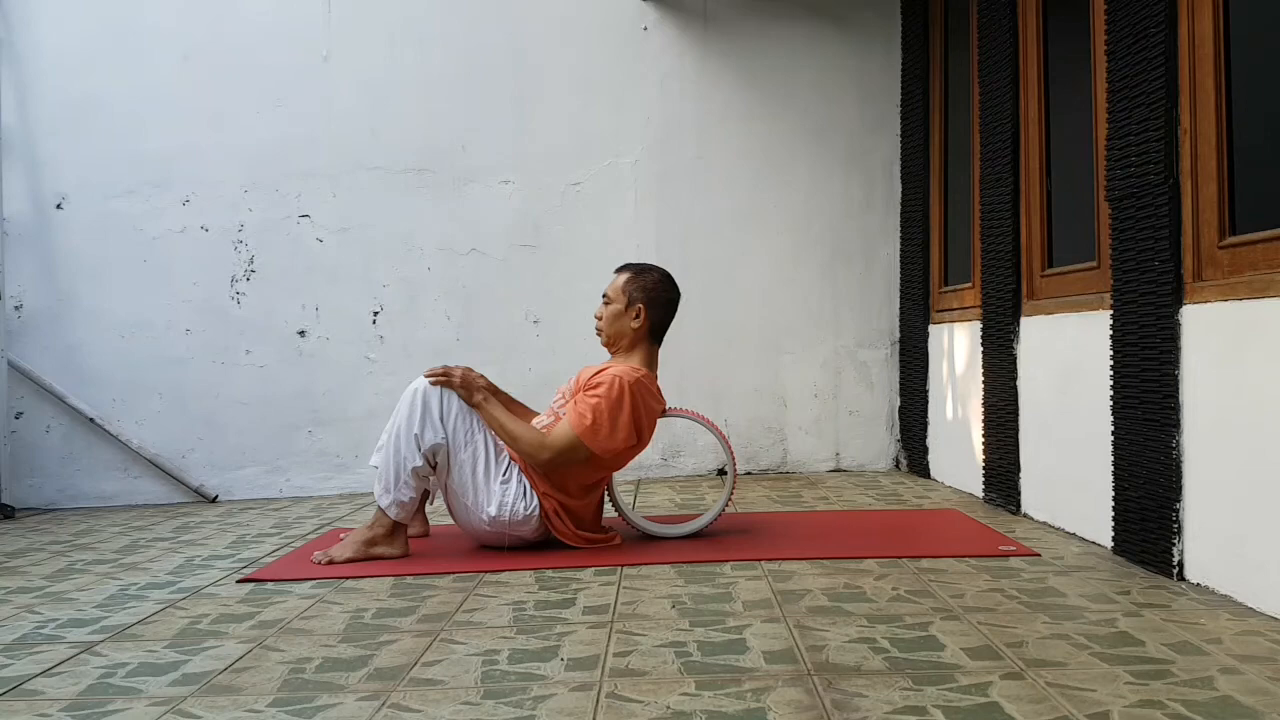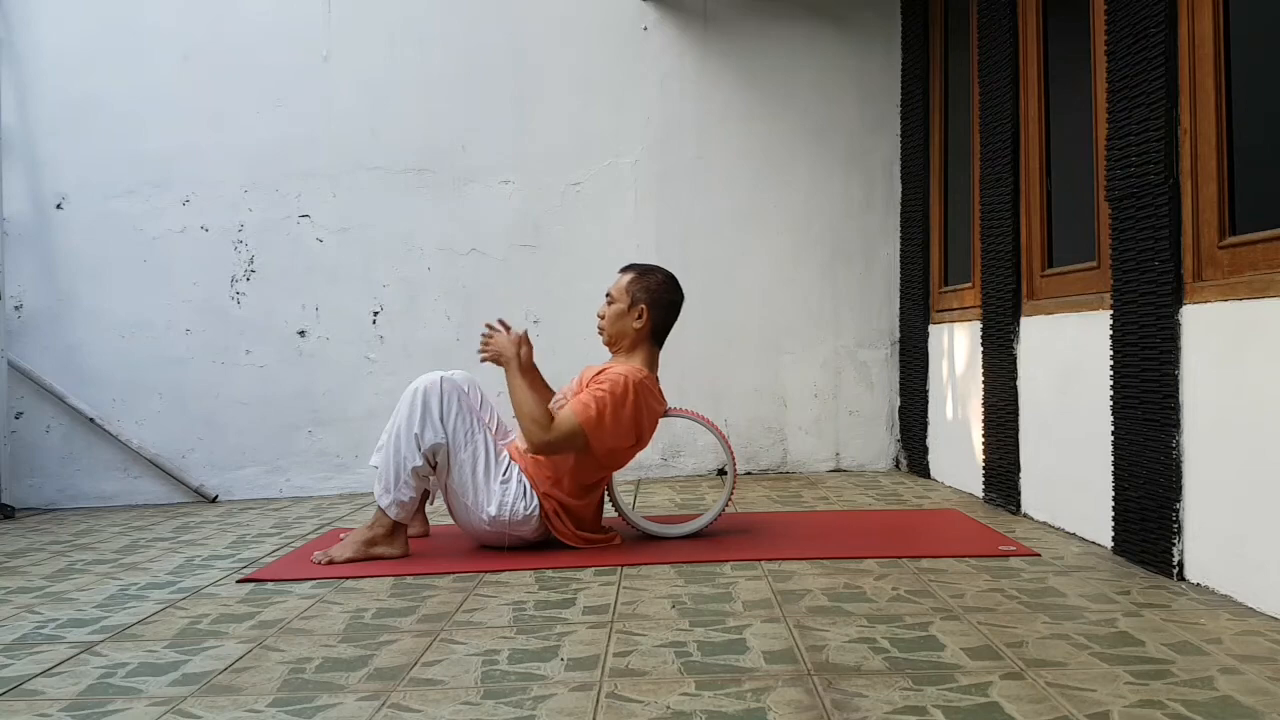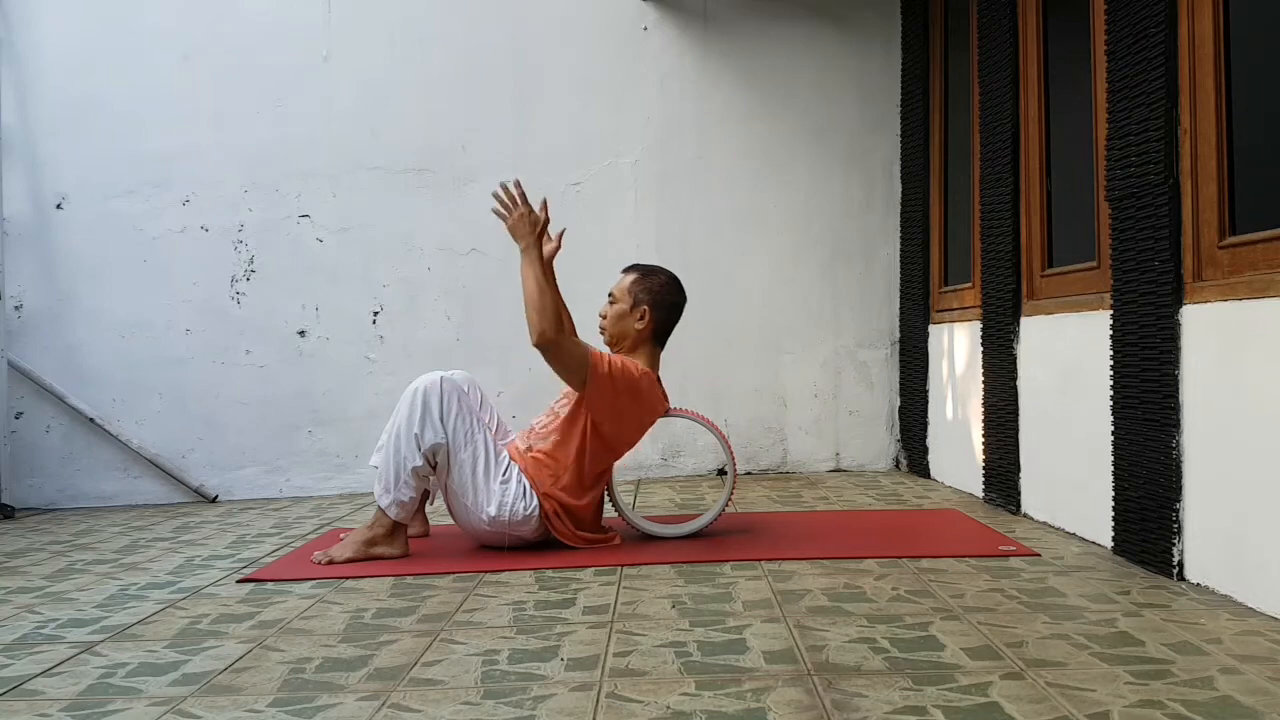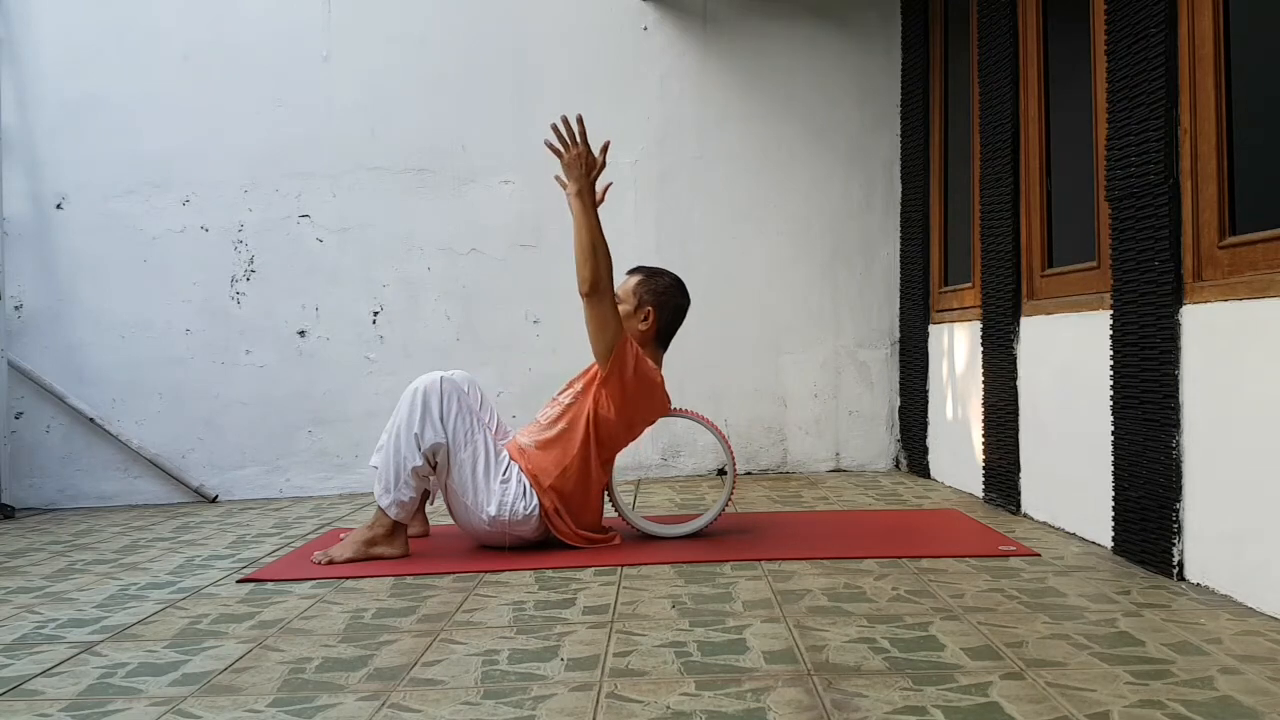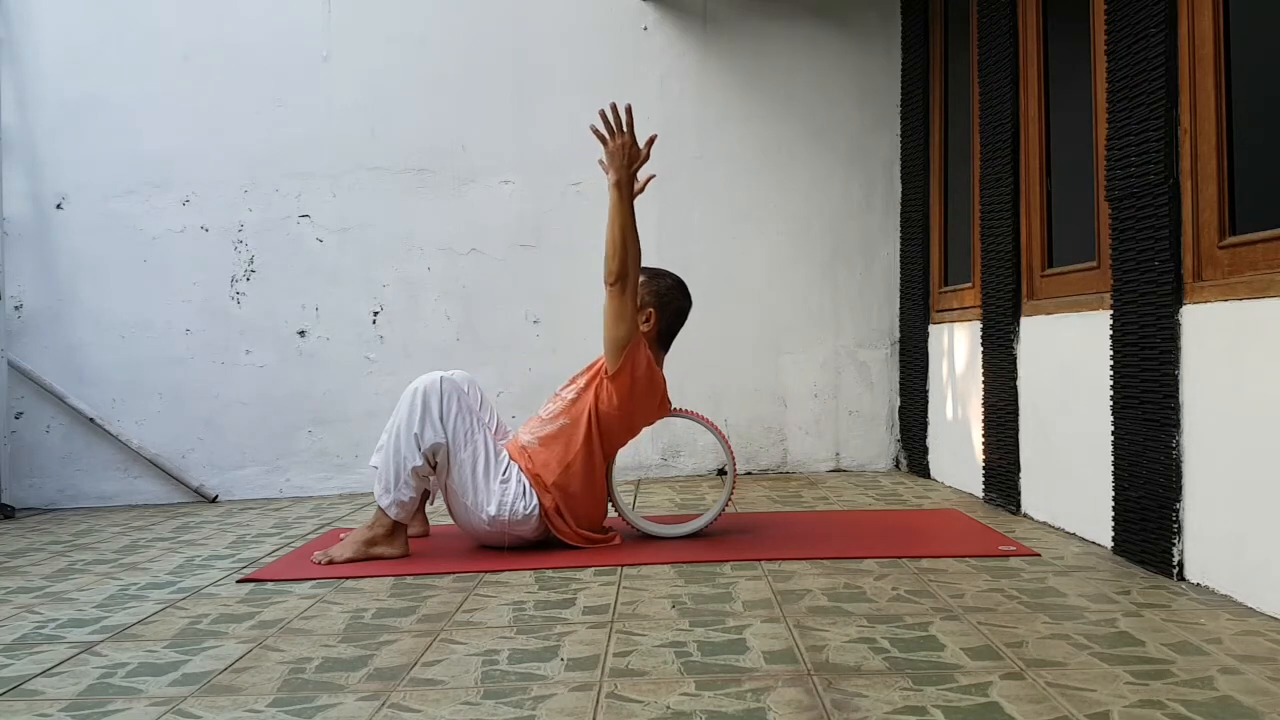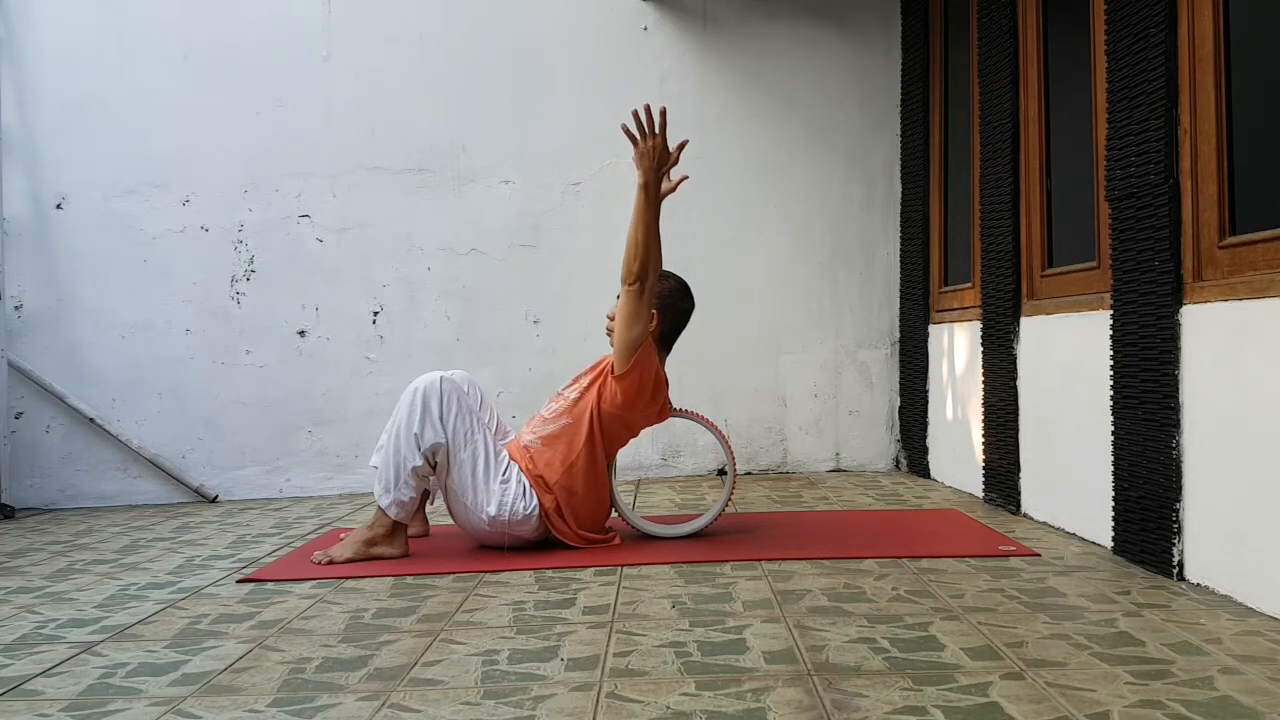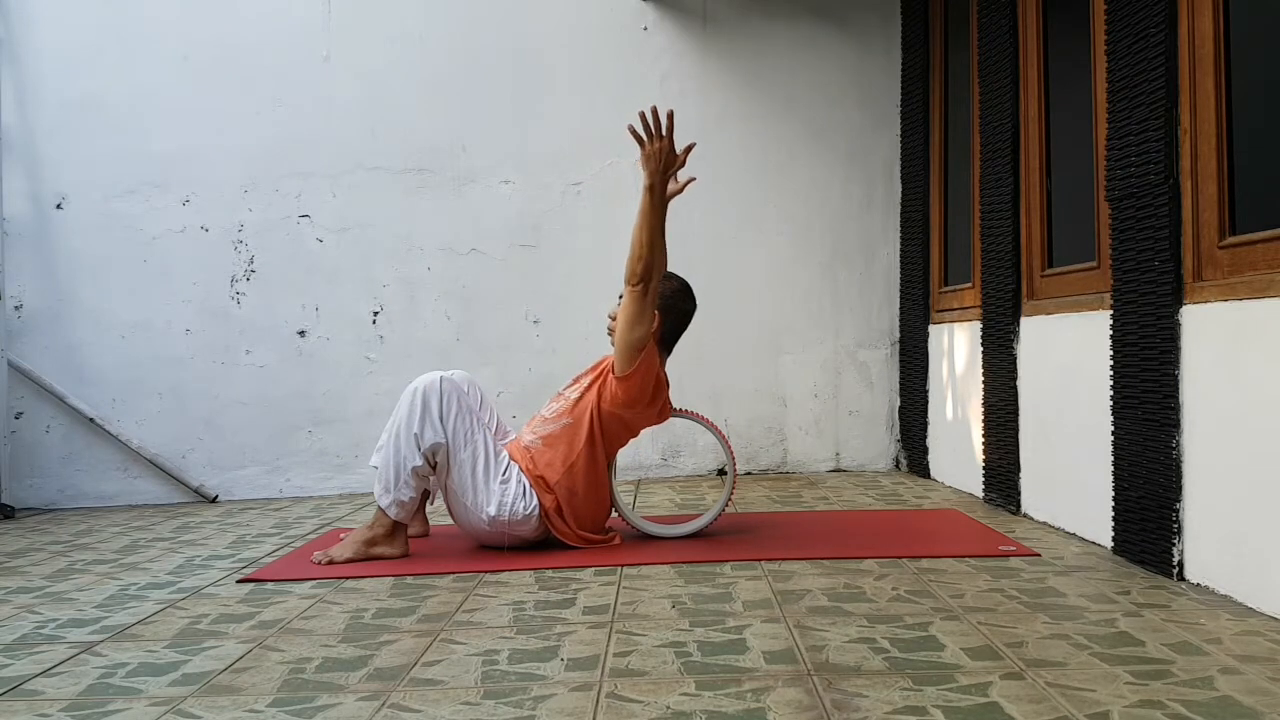
dt=0.5s
person 1, frame 1
left shoulder: (620, 384)
right shoulder: (625, 378)
left elbow: (546, 454)
left wrist: (480, 398)
right wrist: (489, 391)
left hip: (518, 509)
right hip: (519, 485)
left knee: (430, 393)
right knee: (445, 391)
left ankle: (385, 532)
right ankle: (411, 512)
person 1, frame 2
left shoulder: (624, 385)
right shoulder: (628, 379)
left elbow: (542, 438)
left wrist: (513, 362)
right wrist: (526, 366)
left hip: (517, 507)
right hip: (518, 480)
left knee: (433, 391)
right knee: (458, 388)
left ankle: (385, 531)
right ankle: (411, 511)
person 1, frame 3
left shoulder: (630, 382)
right shoulder: (632, 379)
left elbow: (547, 336)
right elbow: (567, 341)
left wrist: (528, 246)
right wrist: (542, 261)
left hip: (518, 507)
right hip: (520, 483)
left knee: (434, 392)
right knee: (457, 388)
left ankle: (386, 531)
right ankle: (411, 511)
person 1, frame 4
left shoulder: (636, 377)
right shoulder: (634, 378)
left elbow: (592, 288)
right elbow: (597, 294)
left wrist: (581, 194)
right wrist: (582, 205)
left hip: (513, 509)
right hip: (519, 484)
left knee: (434, 392)
right knee: (457, 387)
left ankle: (385, 530)
right ankle: (409, 512)
person 1, frame 5
left shoulder: (636, 374)
right shoulder: (635, 379)
left elbow: (618, 282)
right elbow: (626, 284)
left wrist: (621, 186)
right wrist: (623, 191)
left hip: (514, 507)
right hip: (518, 483)
left knee: (435, 391)
right knee: (457, 386)
left ankle: (386, 530)
right ankle: (411, 511)
person 1, frame 6
left shoulder: (640, 375)
right shoulder: (637, 379)
left elbow: (636, 280)
right elbow: (644, 283)
left wrist: (648, 188)
right wrist: (652, 197)
left hip: (515, 506)
right hip: (518, 480)
left knee: (434, 392)
right knee: (456, 385)
left ankle: (386, 529)
right ankle: (411, 510)
person 1, frame 7
left shoulder: (640, 376)
right shoulder: (638, 377)
left elbow: (640, 281)
right elbow: (650, 285)
left wrist: (652, 189)
right wrist: (660, 200)
left hip: (516, 506)
right hip: (518, 480)
left knee: (435, 391)
right knee: (456, 386)
left ankle: (386, 529)
right ankle: (410, 511)
